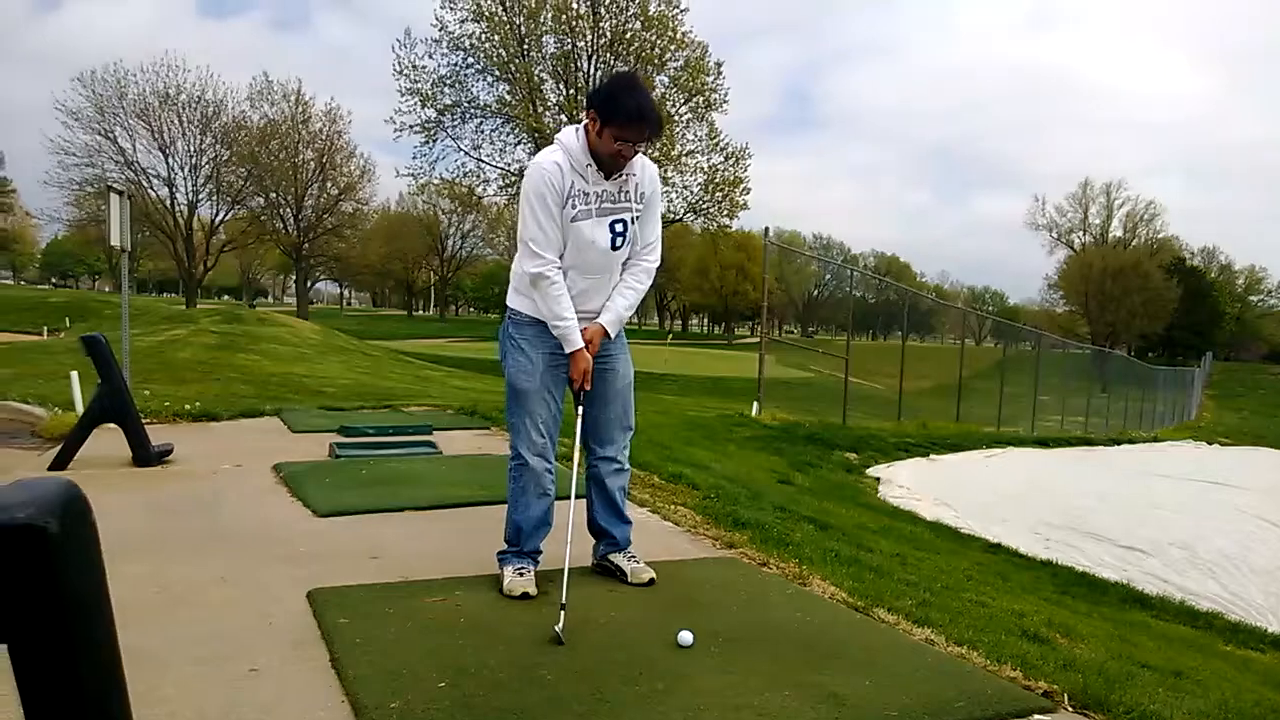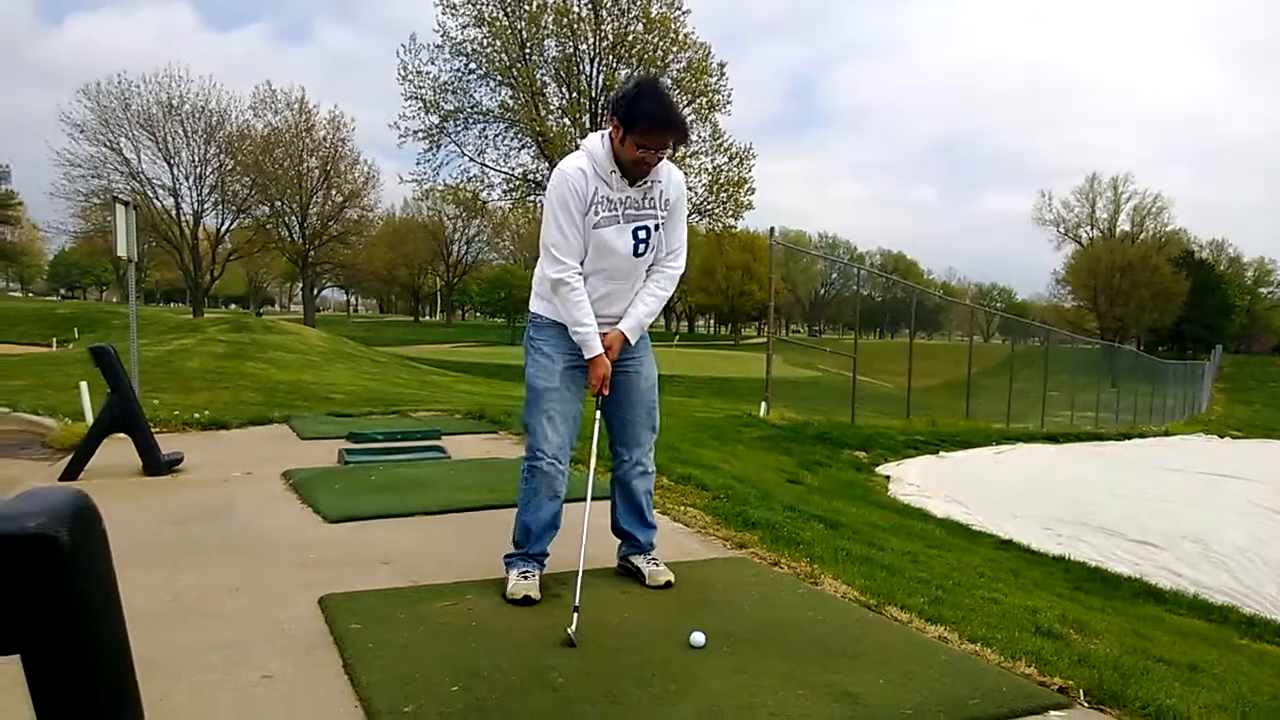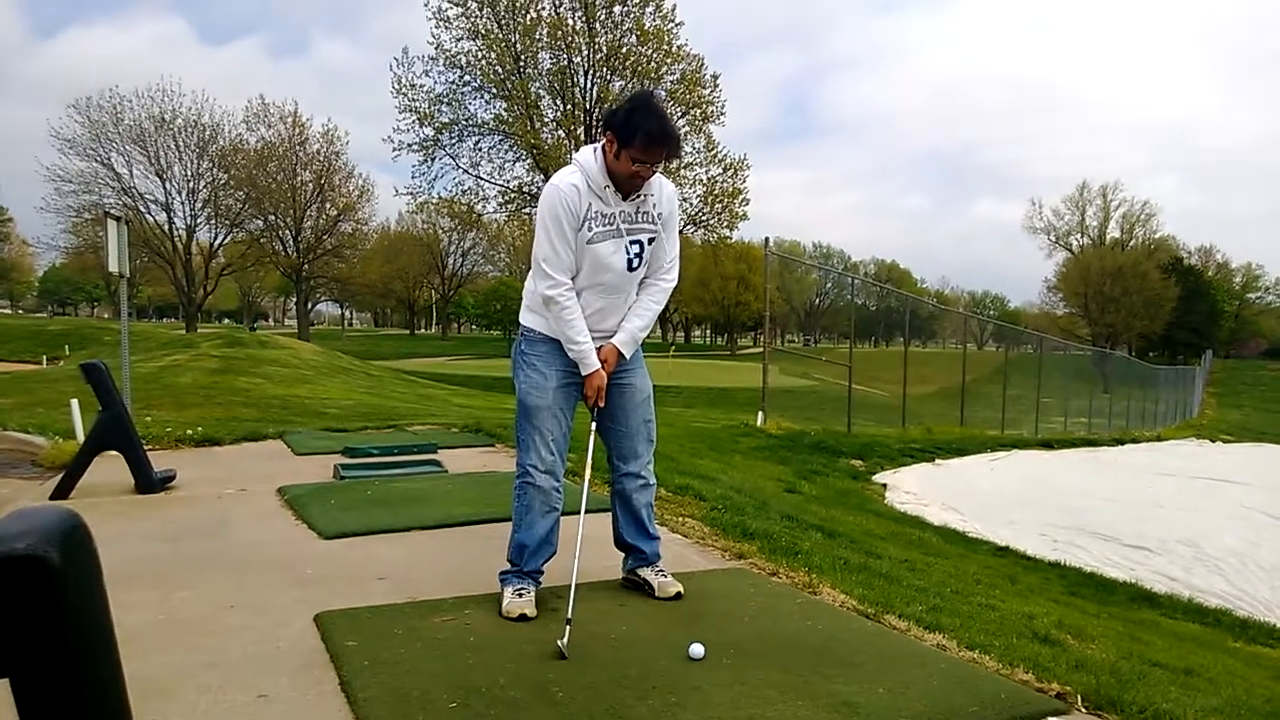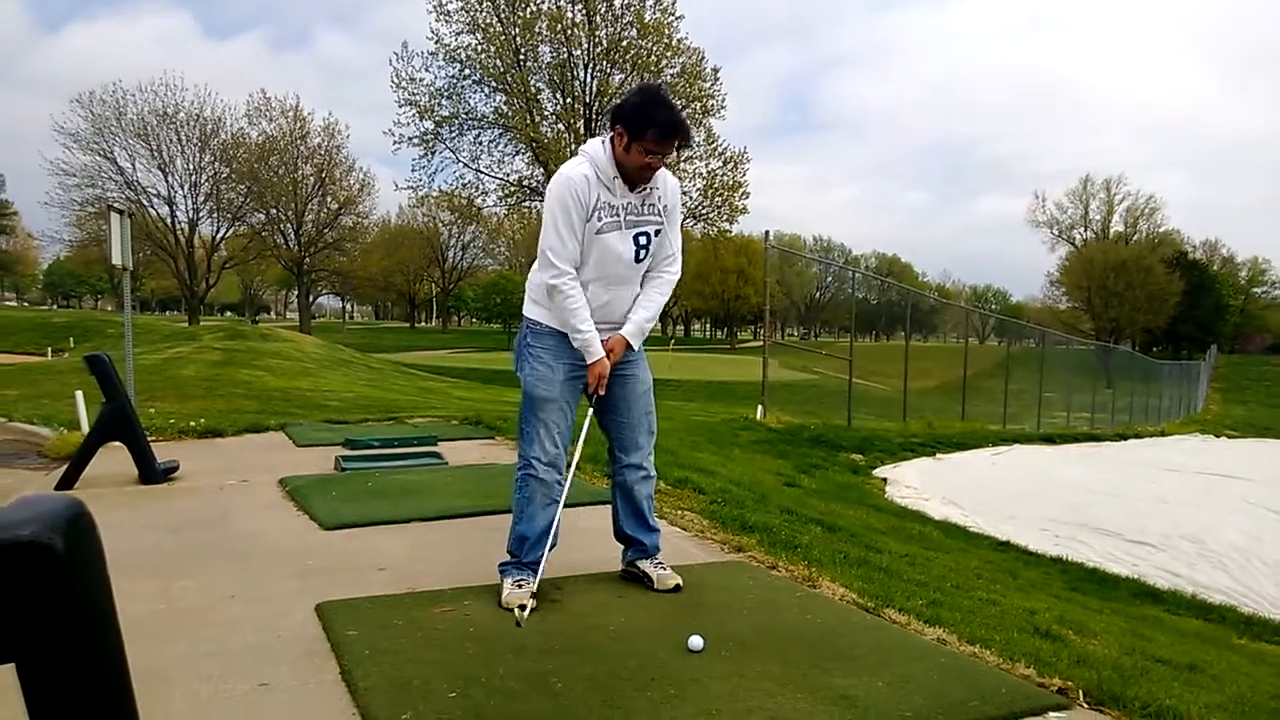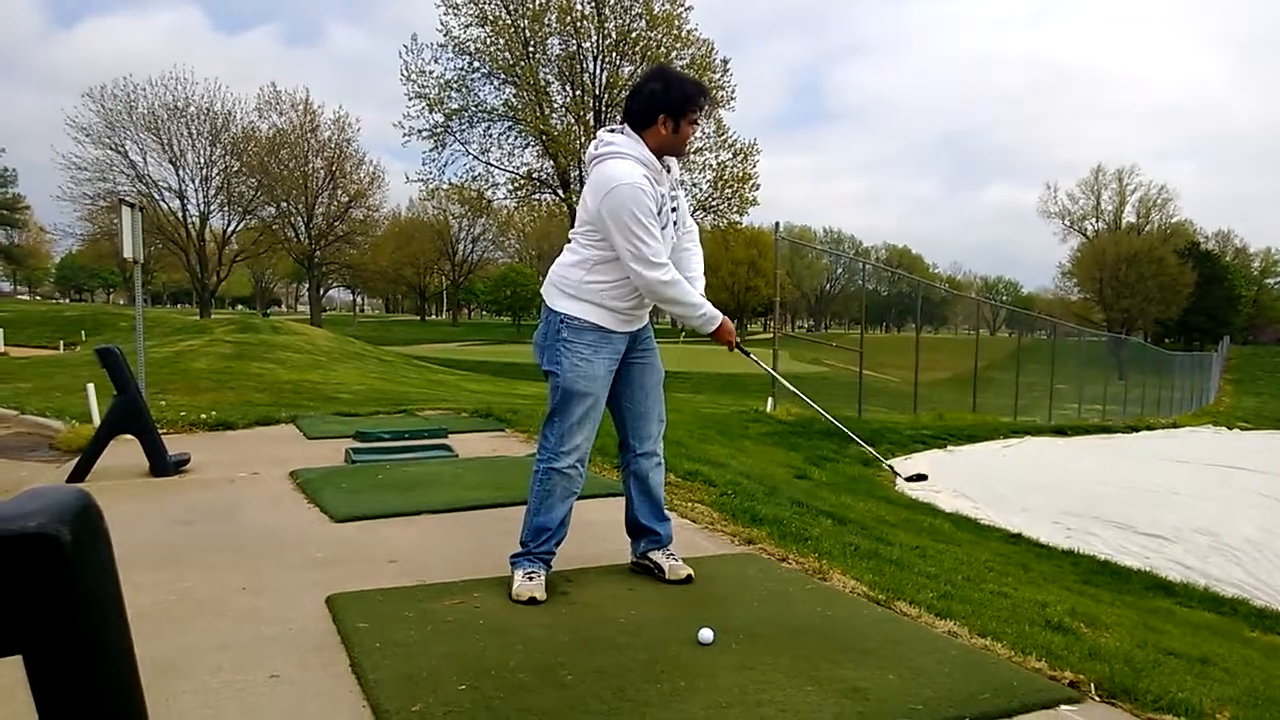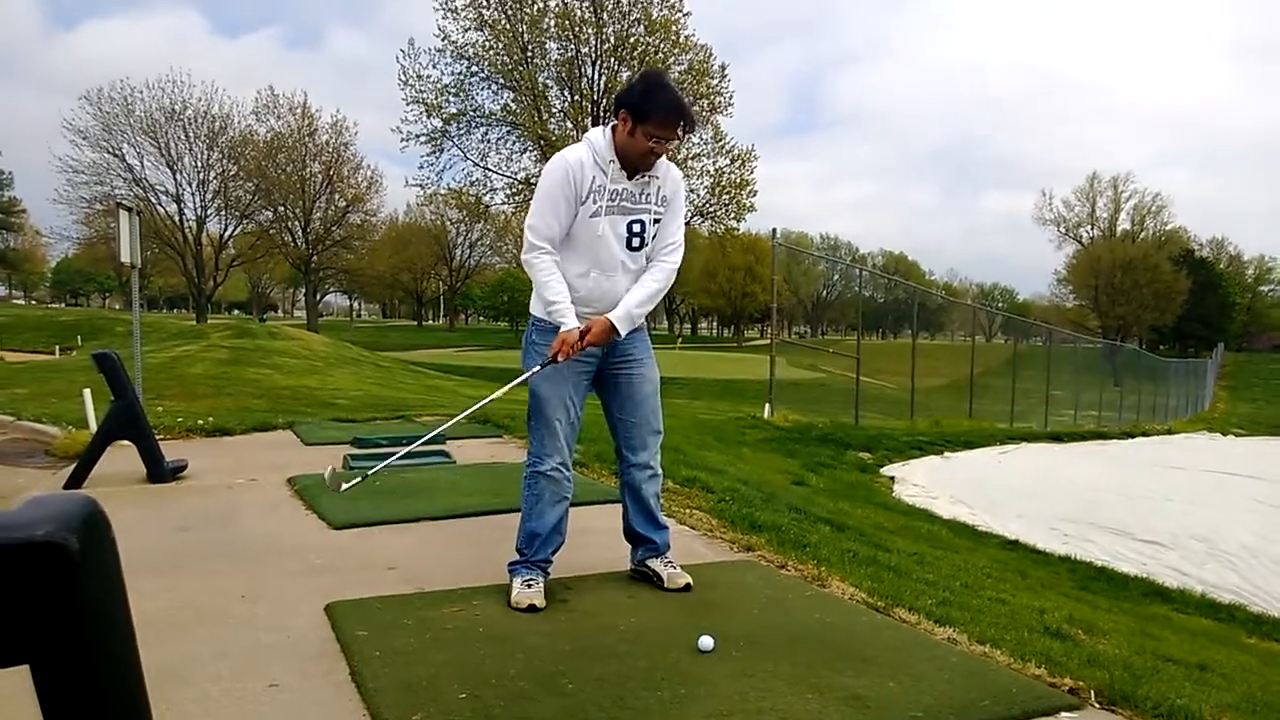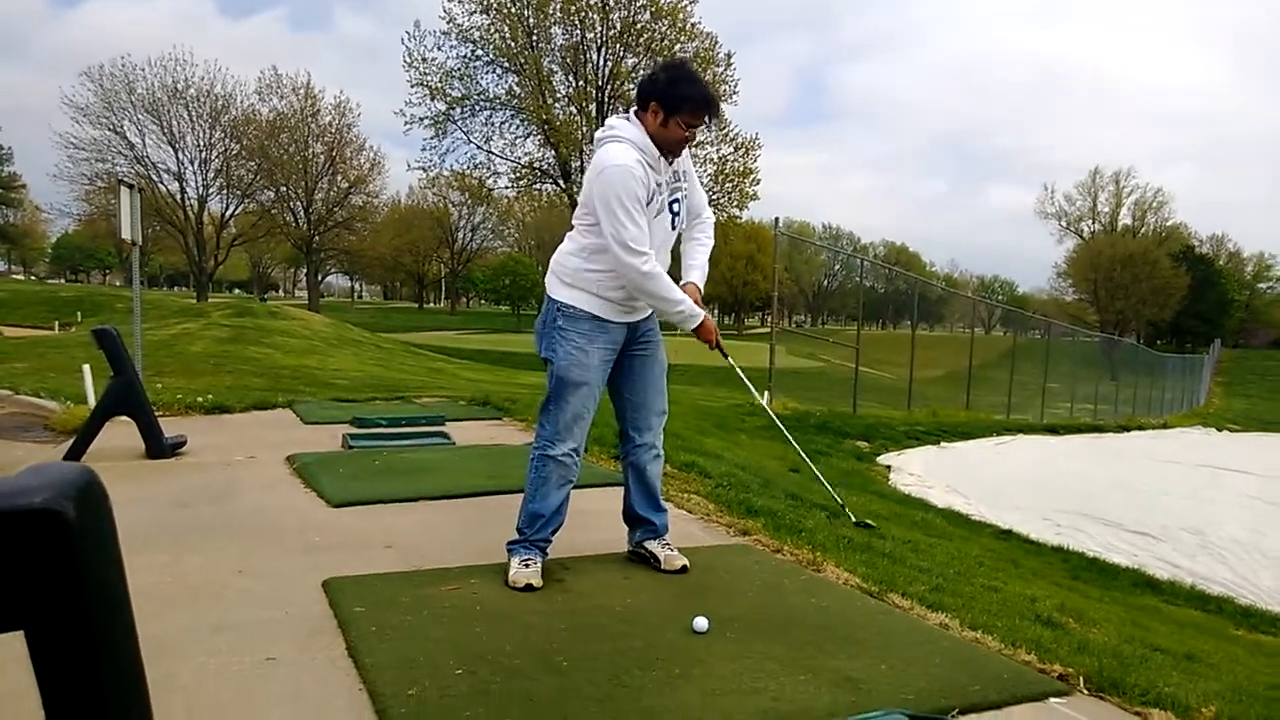
dt=0.7s
person 1, frame 1
left shoulder: (645, 176)
right shoulder: (550, 169)
left elbow: (644, 261)
right elbow: (540, 266)
left wrist: (603, 326)
right wrist: (573, 342)
left hip: (605, 328)
right hip: (540, 325)
left knee: (612, 449)
right knee: (534, 451)
left ankle: (613, 547)
right ankle: (520, 556)
person 1, frame 2
left shoulder: (671, 183)
right shoulder: (574, 175)
left elbow: (669, 266)
right elbow: (564, 272)
left wrist: (624, 333)
right wrist: (593, 348)
left hip: (628, 332)
right hip: (560, 328)
left knee: (637, 449)
right knee: (549, 450)
left ankle: (637, 548)
right ankle: (526, 559)
person 1, frame 3
left shoulder: (663, 195)
right shoulder: (566, 189)
left elbow: (661, 278)
right elbow: (554, 286)
left wrist: (618, 346)
right wrist: (588, 362)
left hip: (621, 345)
right hip: (552, 342)
left knee: (636, 462)
right knee: (541, 468)
left ankle: (642, 560)
right ankle: (522, 576)
person 1, frame 4
left shoulder: (666, 188)
right shoulder: (575, 180)
left elbow: (666, 269)
right elbow: (560, 277)
left wrist: (628, 336)
right wrist: (592, 352)
left hip: (621, 337)
right hip: (555, 334)
left knee: (636, 452)
right knee: (544, 459)
left ankle: (641, 552)
right ankle: (521, 567)
person 1, frame 5
left shoulder: (663, 165)
right shoulder: (624, 181)
left elbow: (684, 232)
right elbow: (654, 274)
left wrist: (699, 292)
right wrist: (710, 320)
left hip: (632, 323)
right hip: (582, 323)
left knee: (646, 442)
right knee: (566, 450)
left ankle: (651, 544)
right ankle: (533, 559)
person 1, frame 6
left shoulder: (669, 181)
right shoulder: (571, 165)
left elbow: (665, 262)
right elbow: (538, 250)
left wrist: (615, 320)
right wrist: (566, 322)
left hip: (627, 332)
right hip: (559, 331)
left knee: (643, 450)
right knee: (551, 457)
left ankle: (650, 552)
right ankle: (530, 568)
person 1, frame 7
left shoulder: (674, 156)
right shoulder: (619, 165)
left elbow: (700, 220)
right elbow: (635, 264)
left wrist: (694, 281)
right wrist: (694, 318)
left hip: (641, 316)
right hip: (583, 313)
left knee: (646, 432)
right knee: (563, 438)
left ankle: (647, 533)
right ankle: (529, 547)
